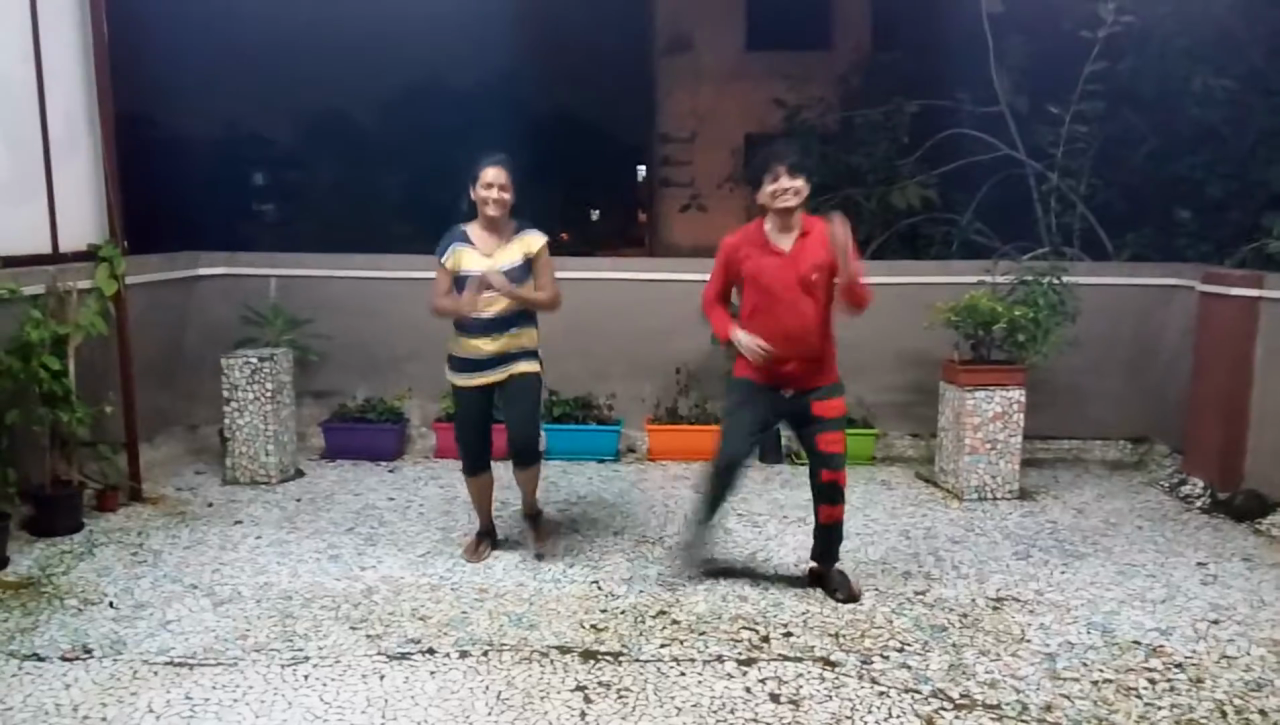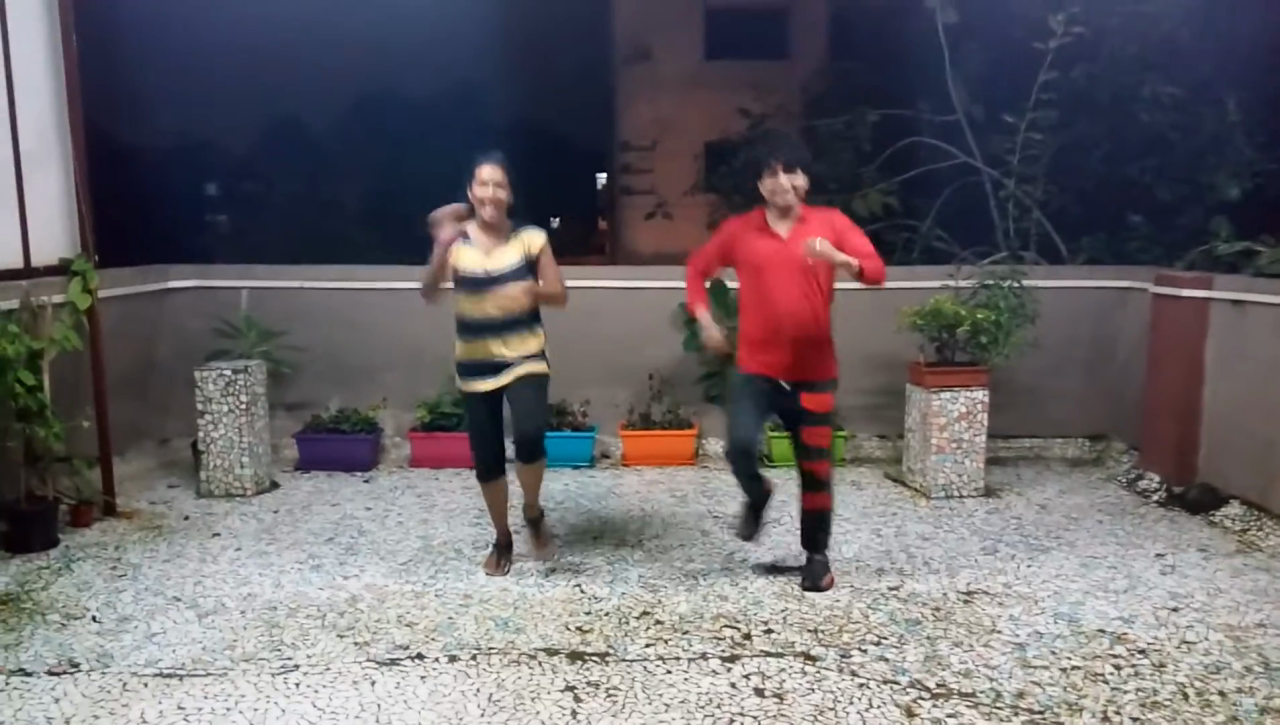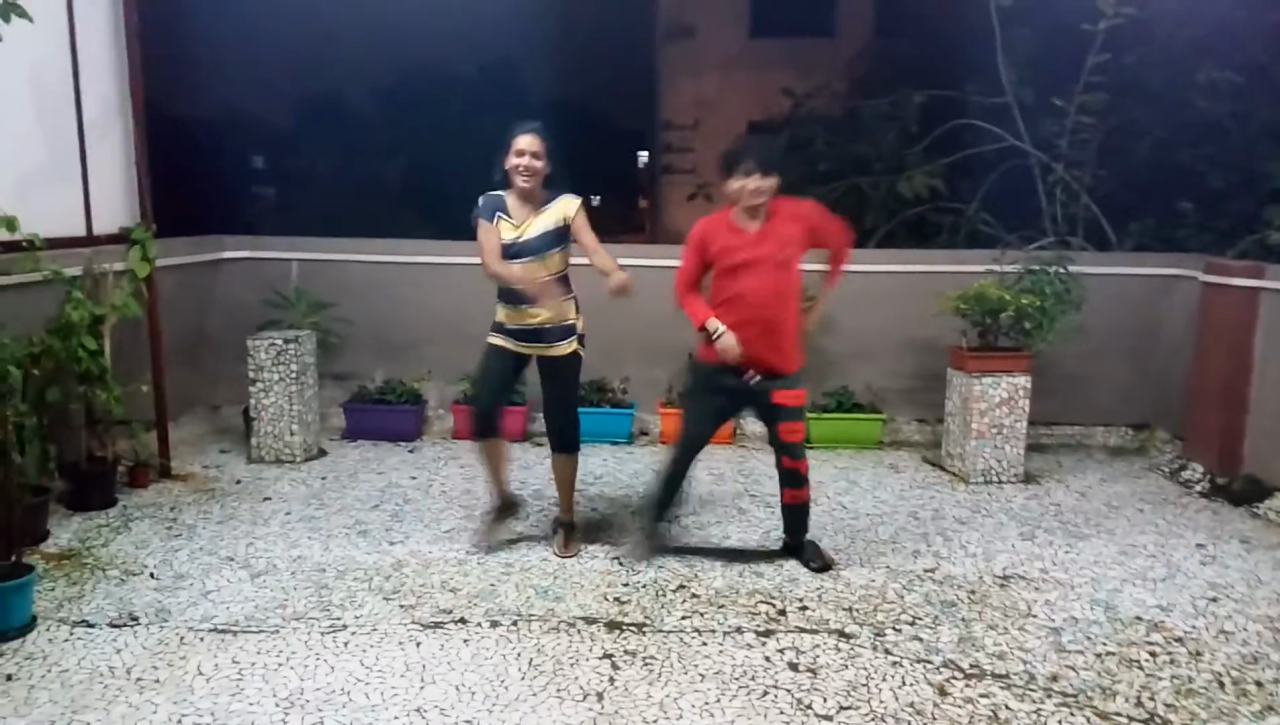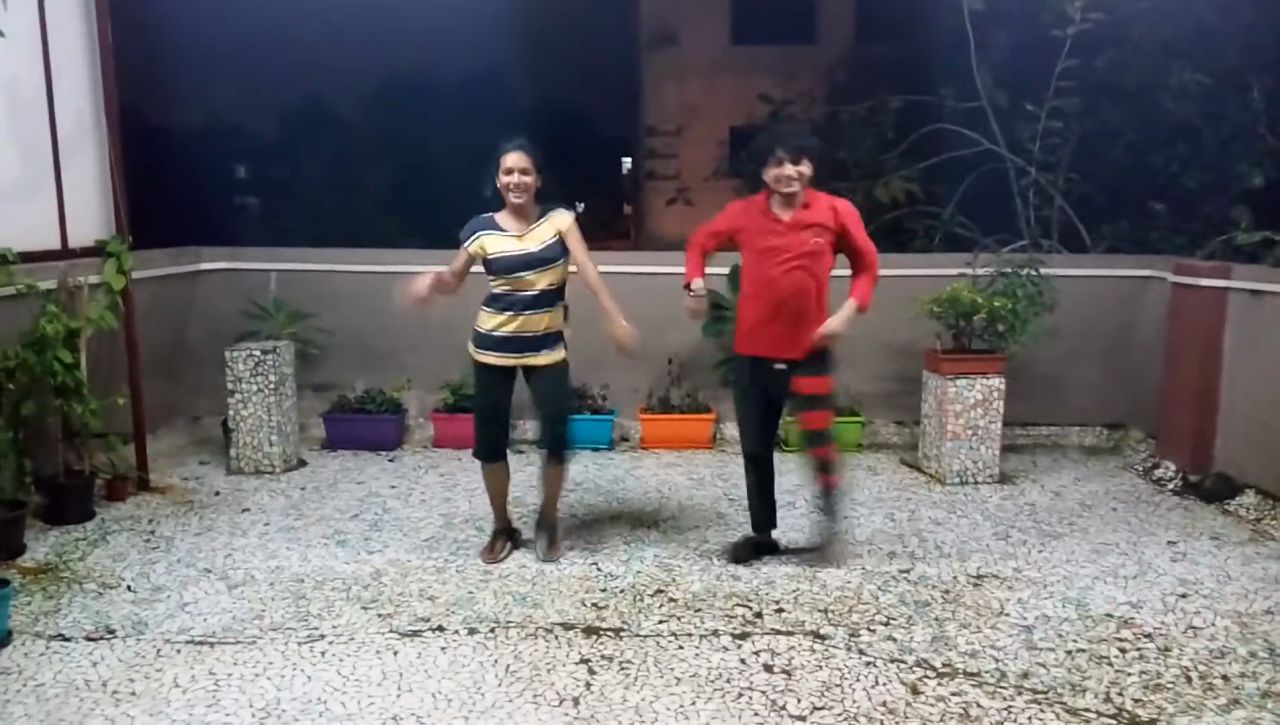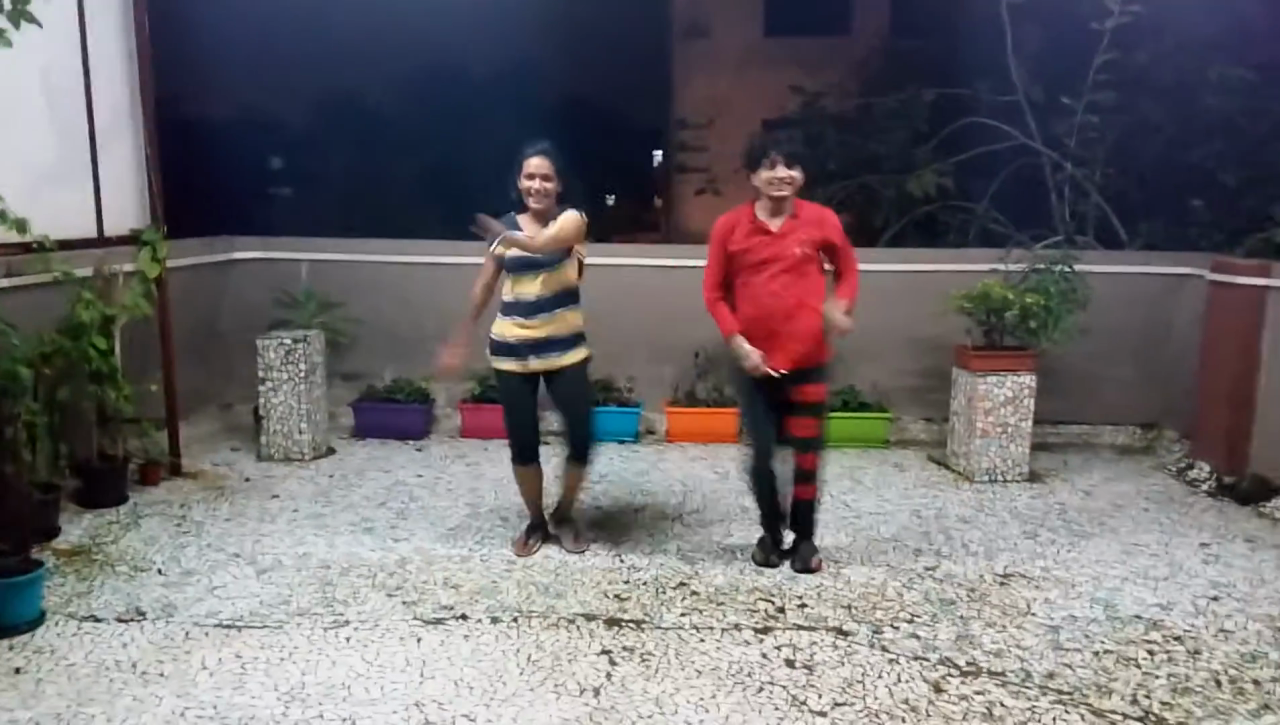
dt=1s
person 1, frame 1
left shoulder: (831, 237)
right shoulder: (738, 245)
left elbow: (857, 302)
right elbow: (714, 300)
left wrist: (849, 271)
right wrist: (735, 334)
left hip: (818, 380)
right hip: (755, 379)
left knee: (830, 474)
right knee: (730, 459)
left ankle: (826, 564)
right ankle: (703, 521)
person 1, frame 2
left shoulder: (831, 223)
right shoulder: (738, 230)
left elbow: (876, 272)
right elbow: (697, 270)
left wrist: (837, 259)
right wrist: (703, 315)
left hip: (813, 369)
right hip: (754, 369)
left knee: (815, 466)
right knee: (739, 445)
left ankle: (817, 553)
right ankle: (757, 496)
person 1, frame 3
left shoulder: (799, 215)
right shoulder: (708, 229)
left elbow: (841, 237)
right elbow: (686, 289)
left wrist: (822, 295)
right wrist: (715, 328)
left hip: (777, 366)
right hip: (717, 364)
left knee: (793, 455)
right knee: (687, 448)
left ankle: (797, 539)
right ankle: (656, 518)
person 1, frame 4
left shoulder: (836, 210)
right shoulder: (741, 214)
left elbow: (868, 264)
right elbow: (700, 242)
left wrist: (850, 308)
right wrist: (694, 283)
left hip: (806, 352)
right hip: (753, 353)
left knee: (818, 438)
right knee: (755, 447)
left ankle: (829, 518)
right ankle: (761, 532)
person 1, frame 5
left shoulder: (821, 220)
right shoulder: (729, 227)
left elbow: (847, 267)
right elbow: (715, 294)
left wrist: (841, 305)
right wrist: (739, 342)
left hip: (807, 363)
right hip: (756, 365)
left knee: (806, 455)
right knee: (760, 456)
left ankle: (803, 539)
right ankle: (771, 534)
person 2, frame 1
left shoulder: (531, 240)
right shoulder: (455, 243)
left elbow: (552, 298)
right elbow: (439, 303)
left wrist: (505, 287)
right wrist: (462, 305)
left hip: (519, 359)
right hip: (469, 362)
left knee: (524, 442)
right knee: (473, 452)
left ankle: (531, 509)
right ankle: (486, 528)
person 2, frame 2
left shoulder: (532, 238)
right shoulder: (456, 238)
left elbow: (557, 291)
right elbow: (430, 294)
left wrist: (534, 295)
right wrist: (443, 244)
left hip: (524, 359)
right hip: (475, 367)
left knee: (530, 437)
right knee: (487, 458)
left ankle: (534, 512)
right ankle: (502, 538)
person 2, frame 3
left shoulder: (566, 205)
right shoulder: (490, 205)
left elbow: (592, 246)
right elbow: (491, 264)
left wrist: (617, 274)
right wrist: (534, 287)
left hip: (558, 333)
right hip: (508, 330)
left knee: (563, 426)
right knee: (483, 410)
left ankle: (565, 519)
right ankle: (502, 499)
person 2, frame 4
left shoulder: (559, 219)
right shoulder: (482, 230)
left elbow: (585, 267)
right elbow: (452, 282)
left wrist: (614, 316)
right wrist: (430, 281)
left hip: (544, 345)
right hip: (492, 345)
left knee: (557, 434)
right knee: (492, 440)
left ankle: (548, 521)
right ankle: (503, 529)
person 2, frame 5
left shoulder: (572, 220)
right shoulder: (505, 230)
left elbow: (545, 243)
right elbow: (483, 288)
left wrist: (502, 235)
right wrist: (459, 341)
left hip: (567, 347)
right hip: (512, 349)
left knee: (582, 437)
right knee: (523, 442)
left ankle: (564, 516)
right ankle: (536, 522)
